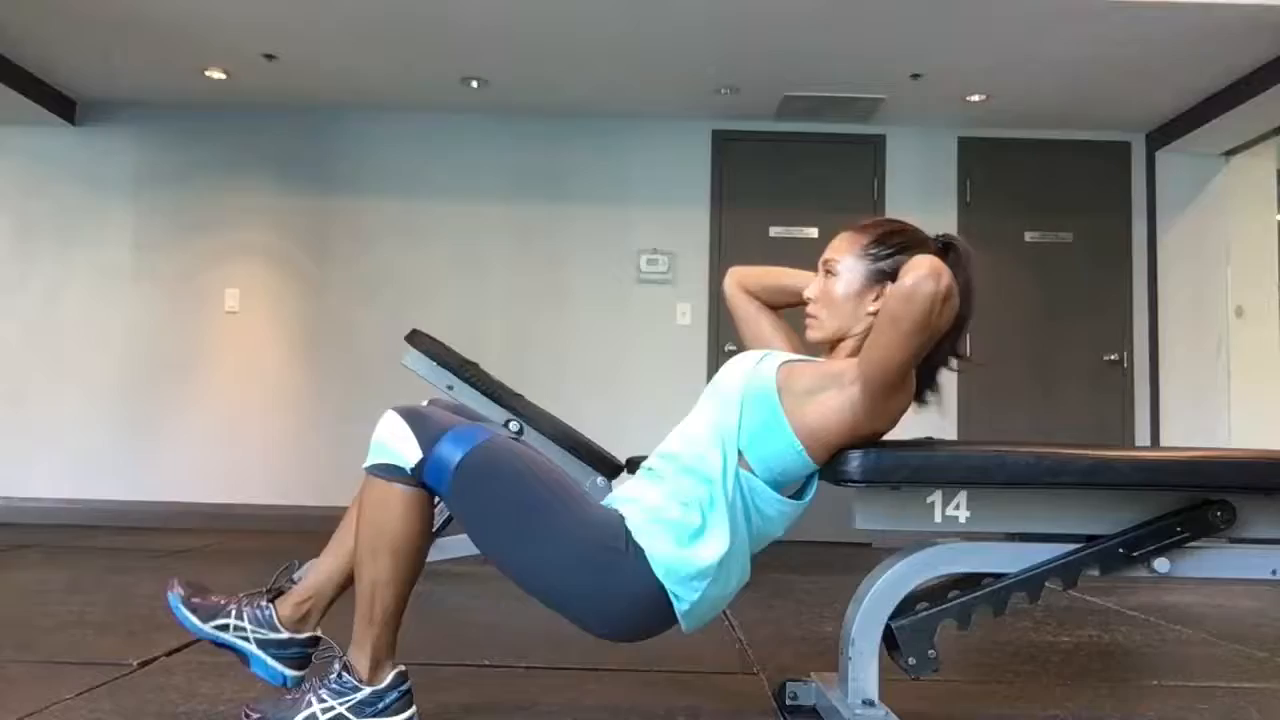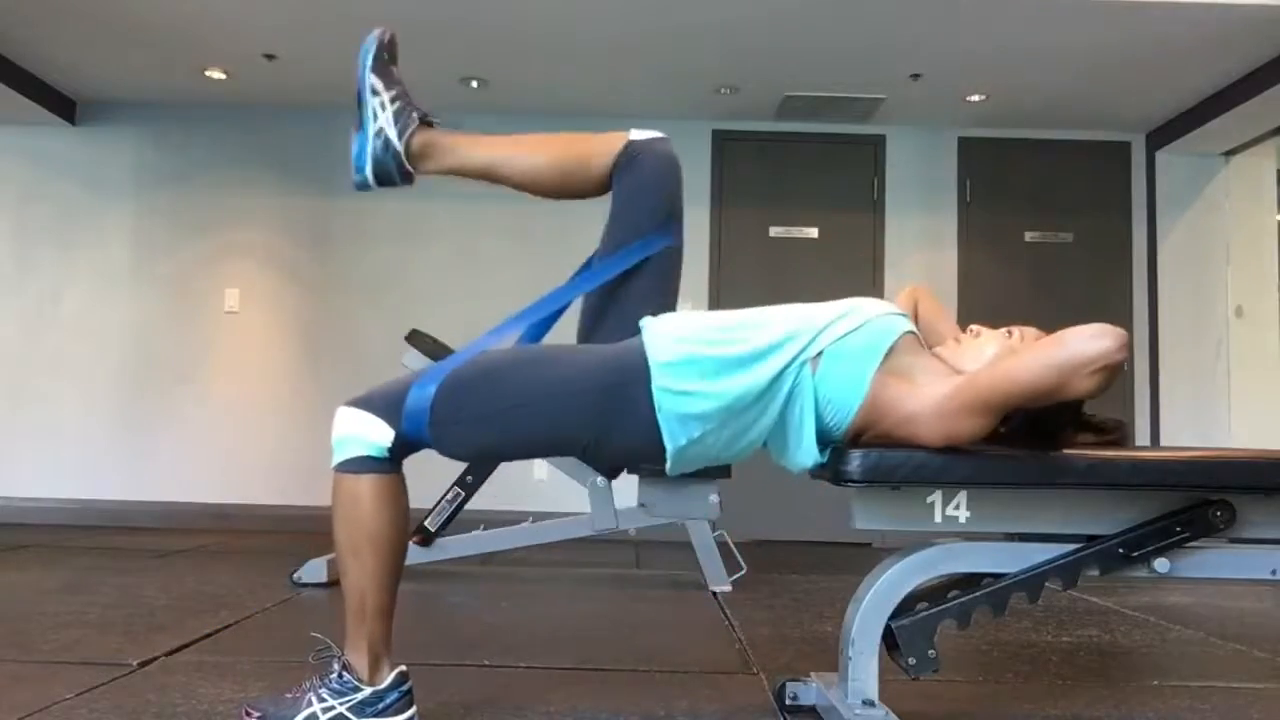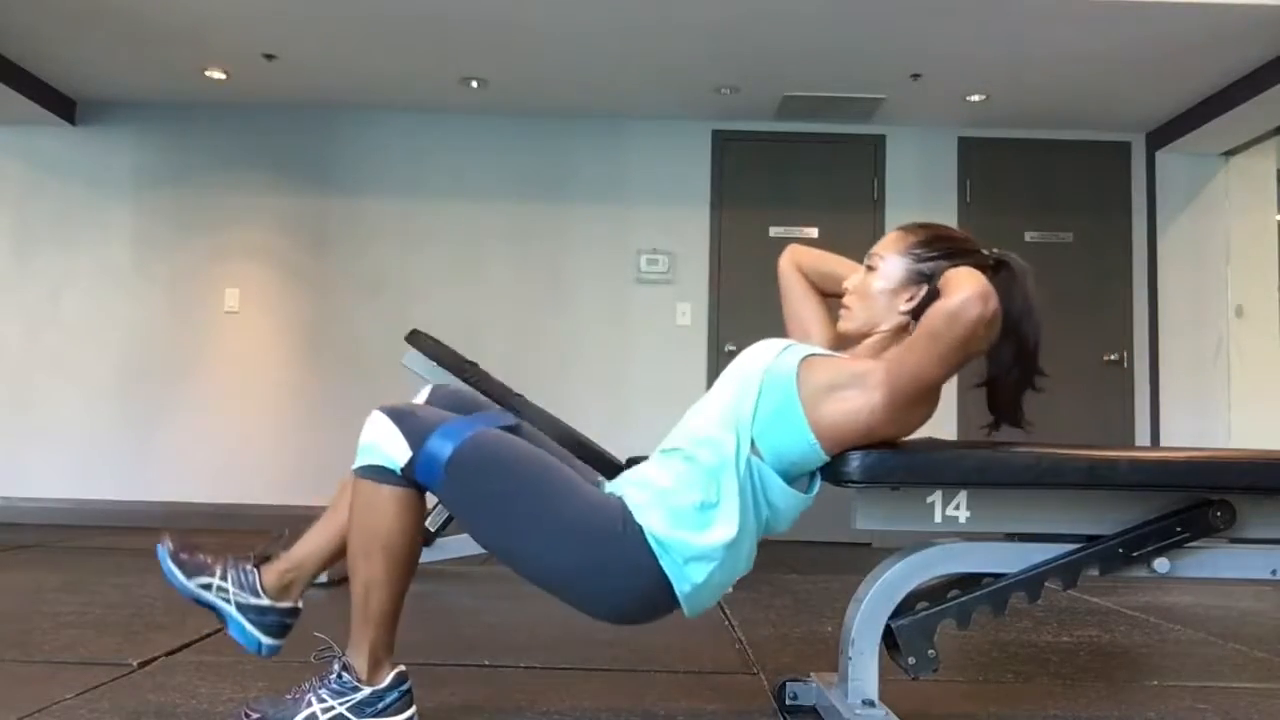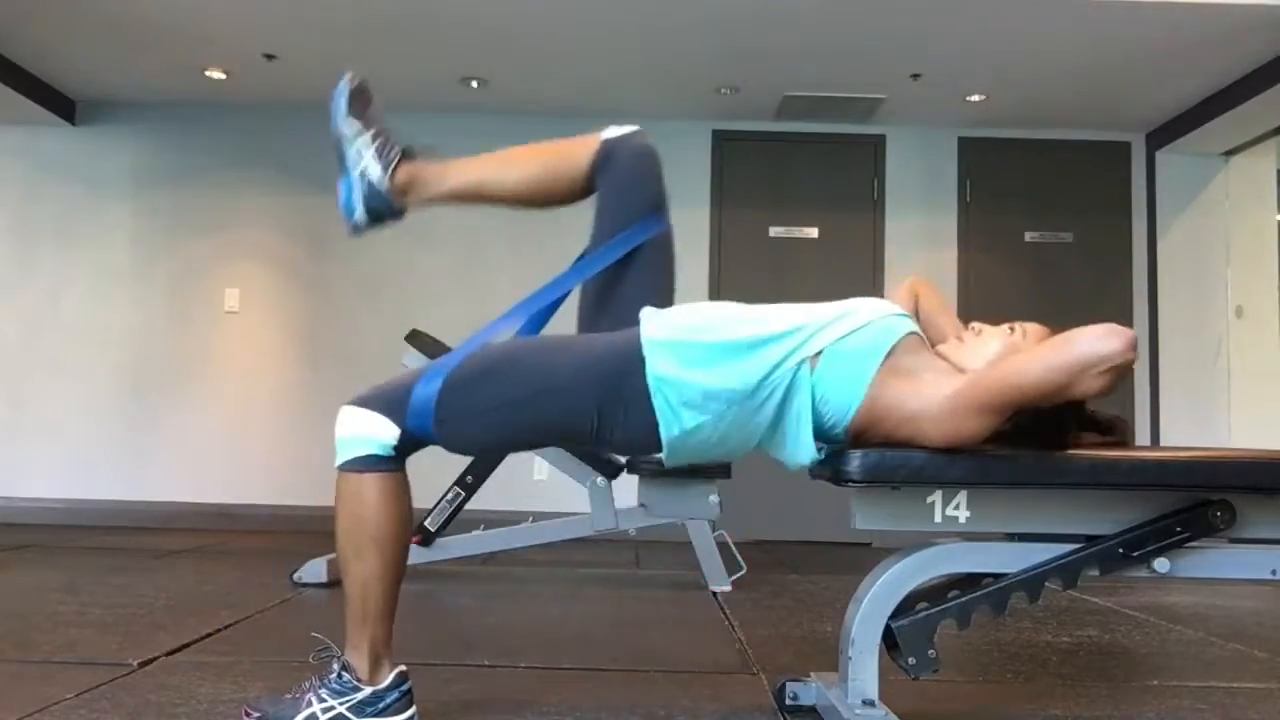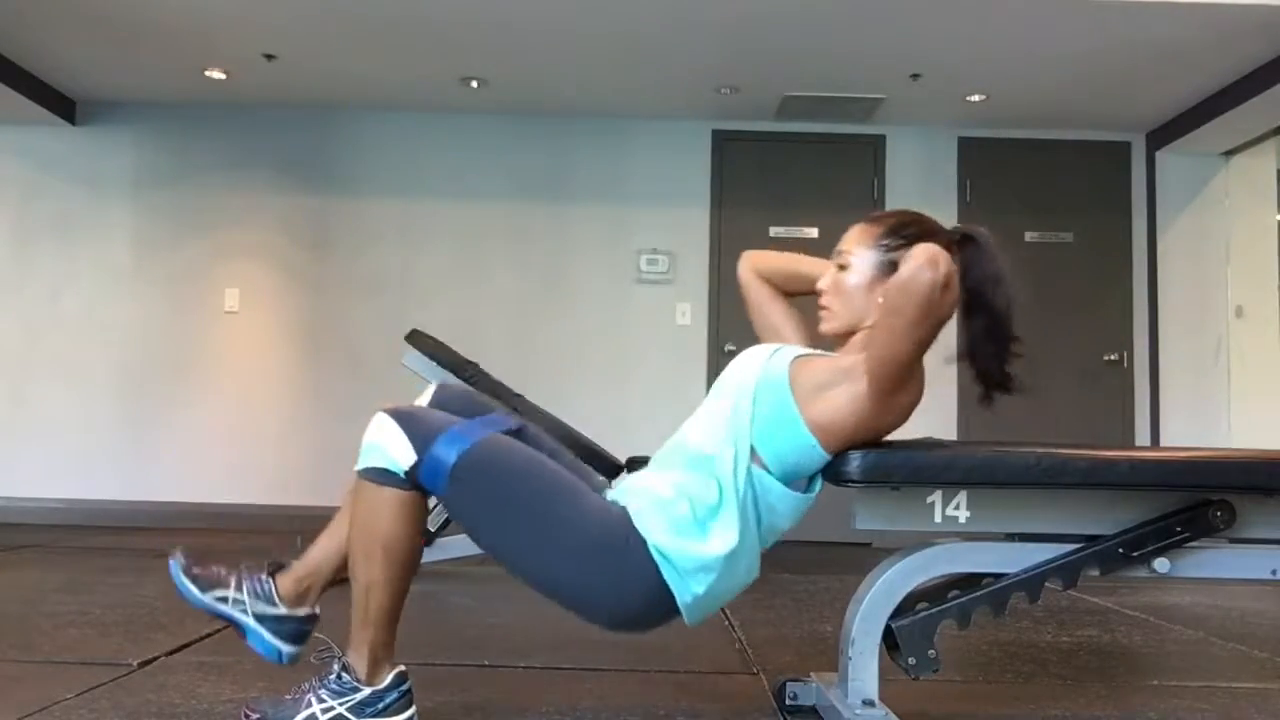
dt=1s
person 1, frame 1
left shoulder: (861, 395)
right shoulder: (799, 367)
left elbow: (931, 282)
right elbow: (738, 280)
left wrist: (895, 284)
right wrist: (827, 285)
left hip: (633, 576)
right hip: (626, 535)
left knee: (409, 436)
right knee: (435, 427)
right ankle: (289, 622)
person 1, frame 2
left shoulder: (945, 410)
right shoulder: (922, 368)
left elbow: (1103, 345)
right elbow: (914, 297)
left wrist: (985, 359)
right wrist: (952, 341)
left hip: (641, 396)
right hip: (645, 359)
left knee: (366, 426)
right knee: (646, 158)
right ankle: (410, 146)
person 1, frame 3
left shoulder: (883, 394)
right shoulder: (833, 362)
left elbow: (973, 306)
right elbow: (793, 258)
left wrist: (963, 271)
right wrist: (881, 273)
left hip: (637, 558)
right hip: (628, 518)
left knee: (397, 436)
right knee: (438, 409)
right ankle: (270, 592)
person 1, frame 4
left shoulder: (957, 406)
right shoulder: (937, 366)
left elbow: (1111, 344)
right elbow: (912, 288)
left wrist: (987, 356)
right wrist: (956, 332)
left hip: (642, 384)
right hip: (651, 351)
left knee: (371, 423)
right knee: (626, 155)
right ankle: (398, 181)
person 1, frame 5
left shoulder: (875, 384)
right shoulder: (819, 365)
left elbow: (933, 269)
right elbow: (752, 265)
left wrist: (899, 272)
right wrist: (843, 271)
left hip: (644, 564)
right hip: (639, 529)
left knee: (401, 438)
right knee: (443, 409)
right ankle: (285, 599)
